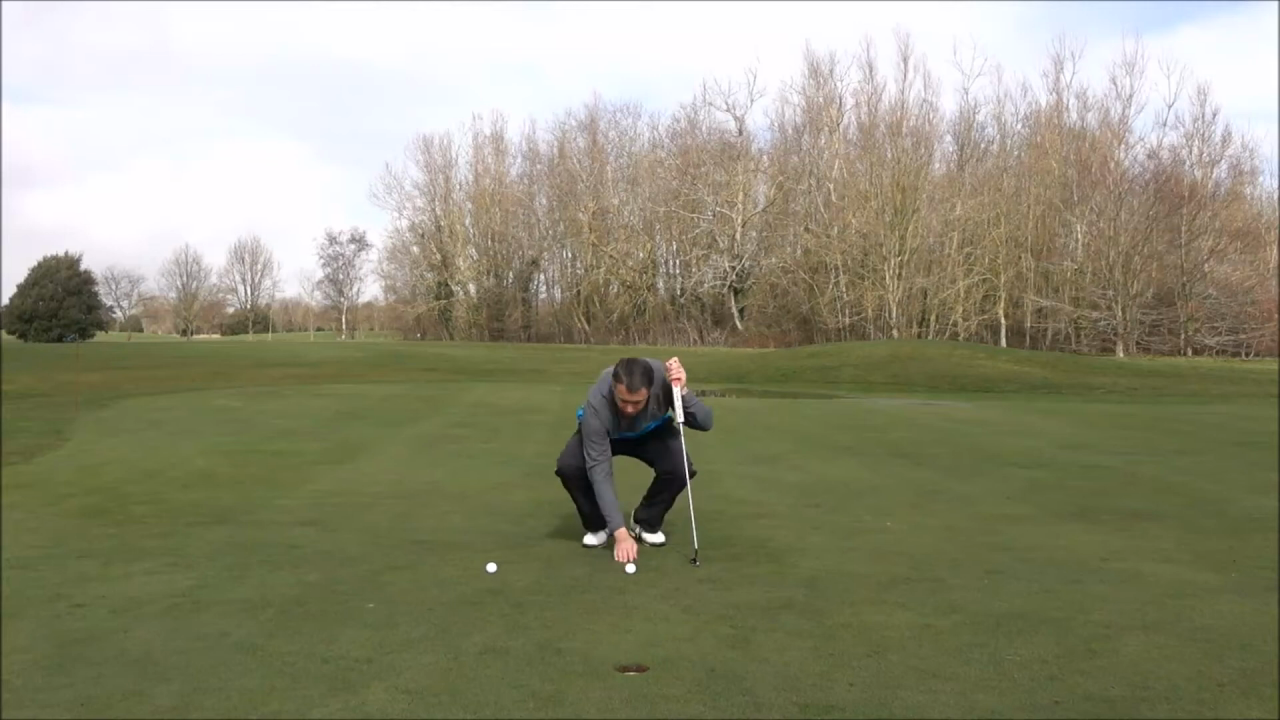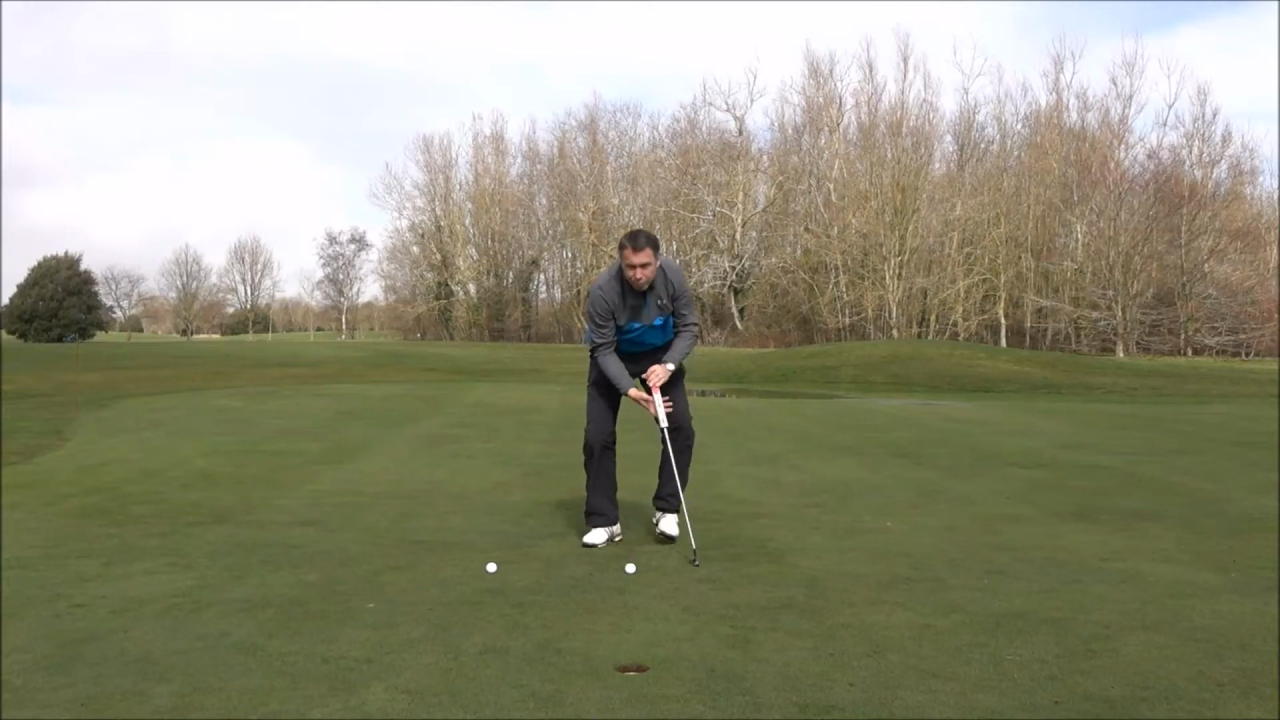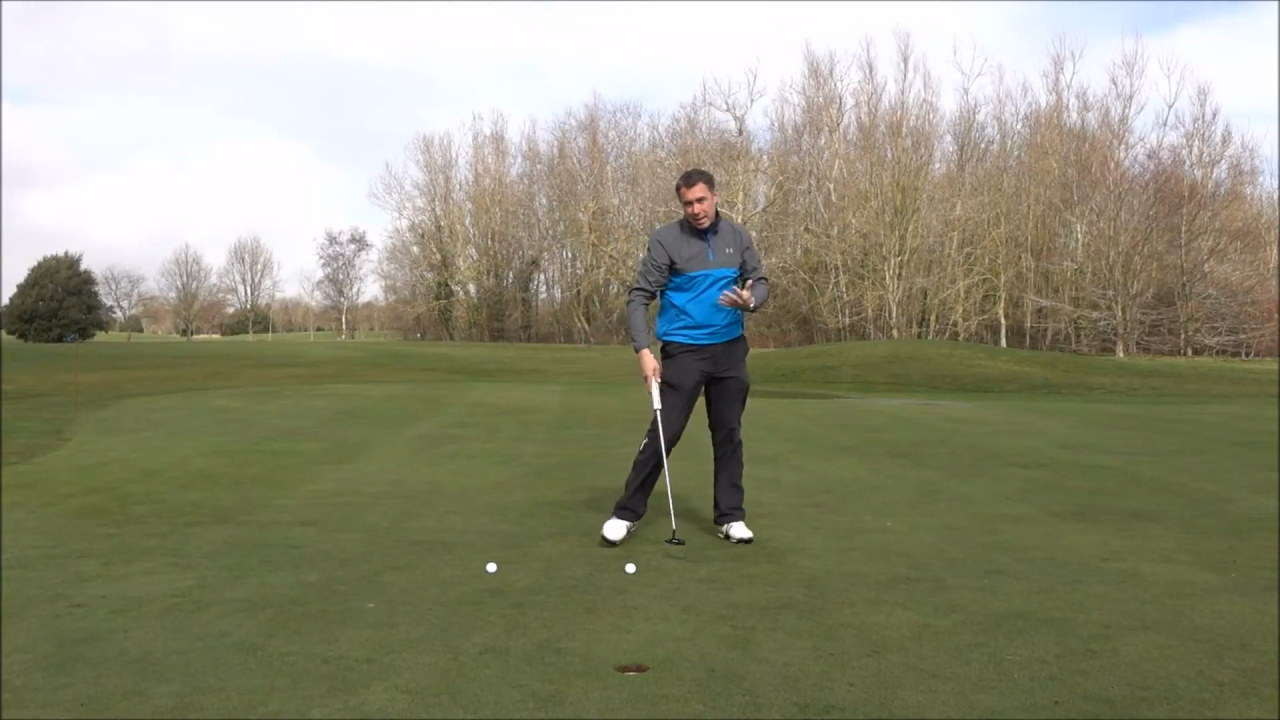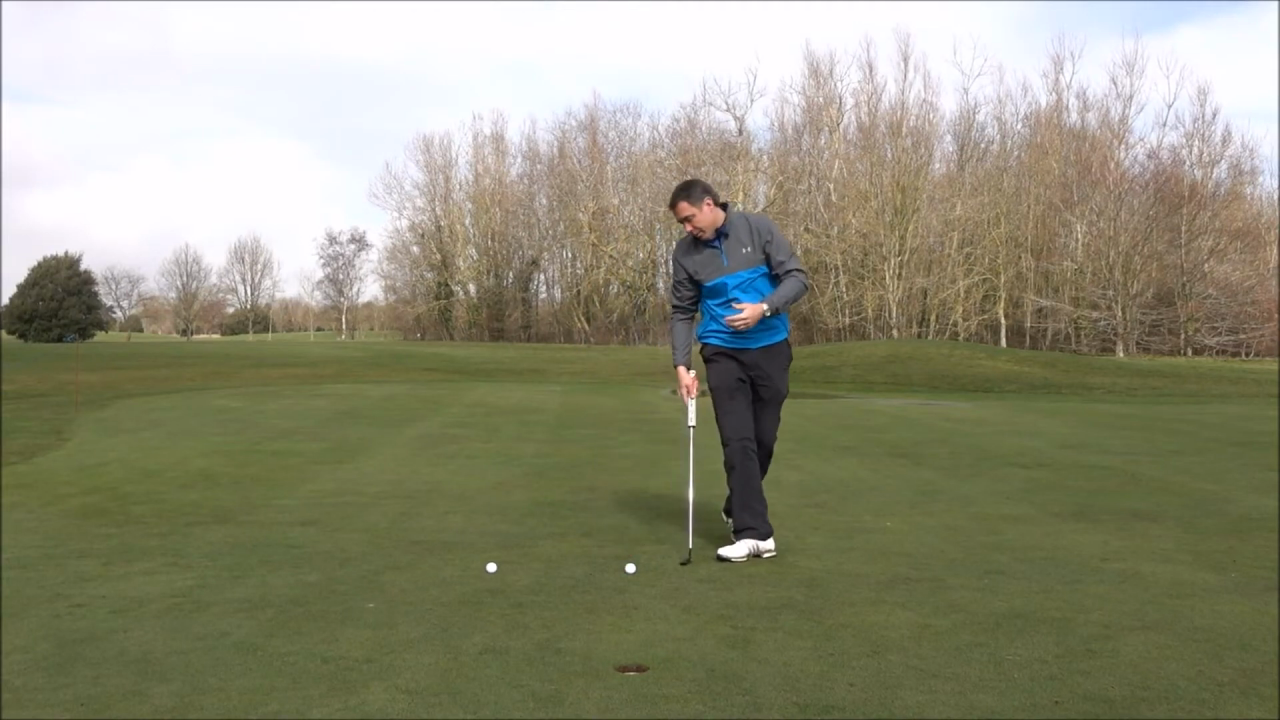
dt=0.5s
person 1, frame 1
left shoulder: (665, 378)
right shoulder: (598, 402)
left elbow: (704, 422)
right elbow: (600, 471)
left wrist: (683, 392)
right wrist: (621, 532)
left hip: (652, 431)
right hip: (605, 434)
left knee: (678, 468)
right knee: (570, 467)
left ankle: (646, 523)
right ankle: (599, 525)
person 1, frame 2
left shoulder: (672, 275)
right shoulder: (603, 288)
left elbow: (688, 326)
right elbow: (602, 350)
left wrist: (669, 366)
right wrist: (632, 392)
left hip: (659, 354)
right hip: (613, 355)
left knee: (679, 427)
right knee: (598, 435)
left ankle: (667, 509)
right ankle: (604, 521)
person 1, frame 3
left shoulder: (738, 236)
right shoulder: (665, 240)
left elbow: (760, 284)
right elbow: (639, 298)
left wrist: (749, 300)
right wrist: (644, 351)
left hip: (729, 349)
right hip: (681, 351)
left knee: (728, 434)
right knee: (665, 431)
left ankle: (730, 516)
right ankle: (627, 512)
person 1, frame 4
left shoulder: (760, 228)
right shoulder: (685, 253)
left elbow: (796, 279)
right elbow: (682, 313)
left wrist: (763, 308)
right wrist: (681, 366)
left hip: (770, 350)
right hip: (723, 355)
left knee: (762, 440)
right knee: (738, 441)
left ankle: (737, 511)
right ankle: (754, 534)
